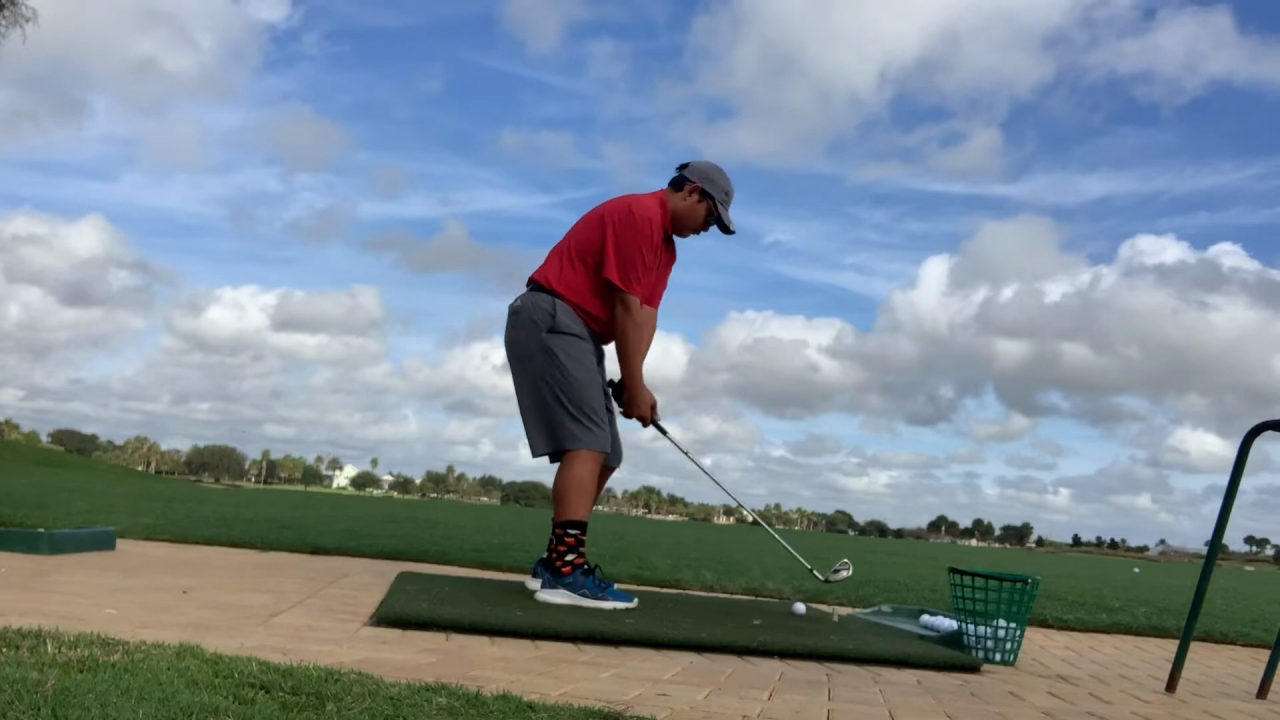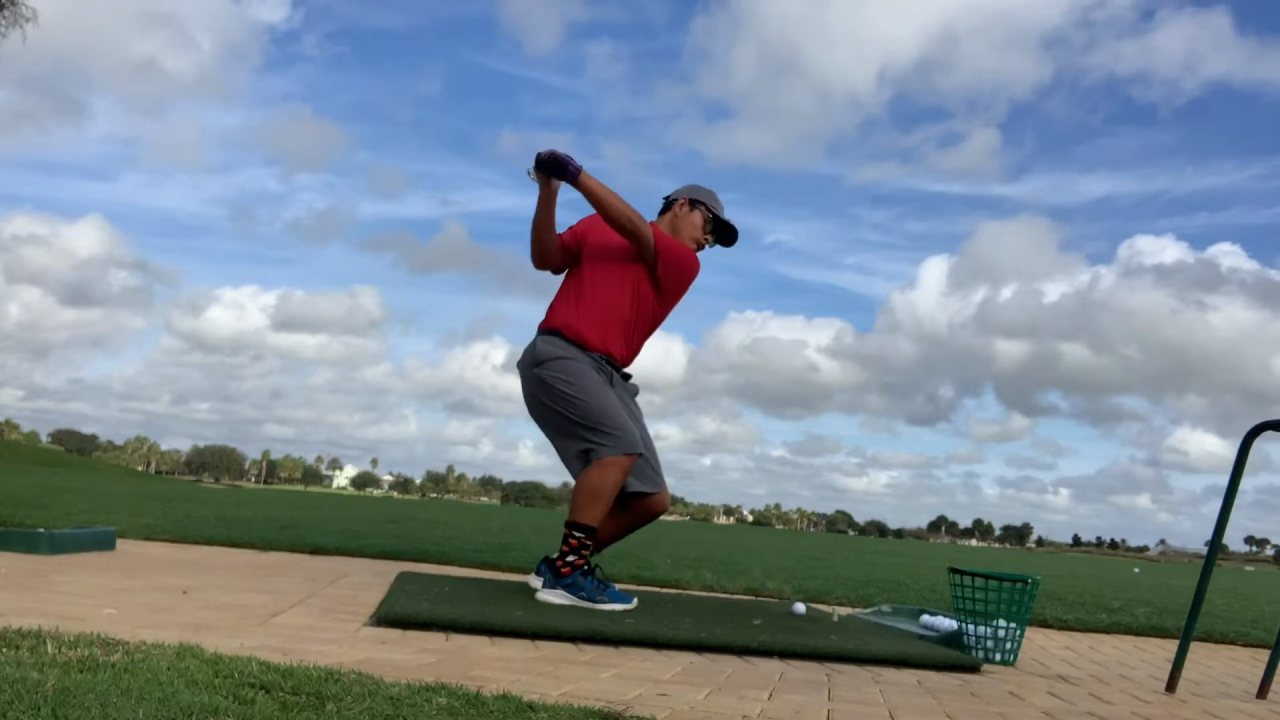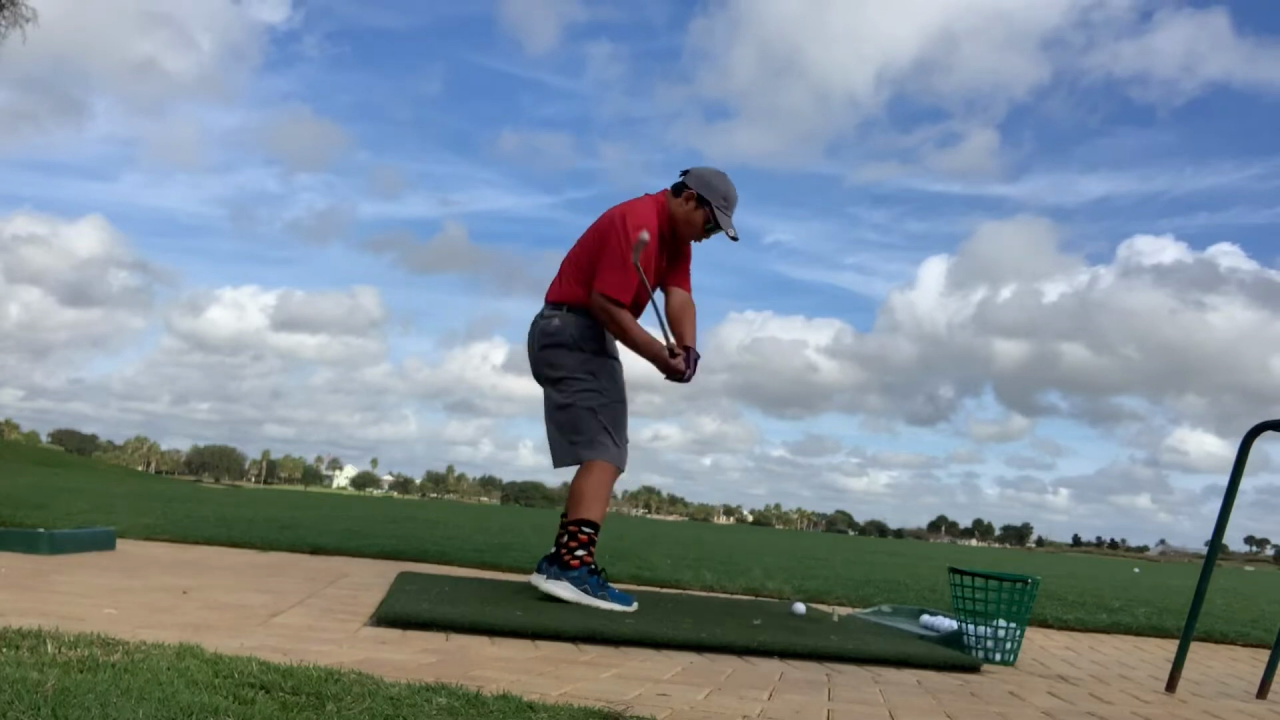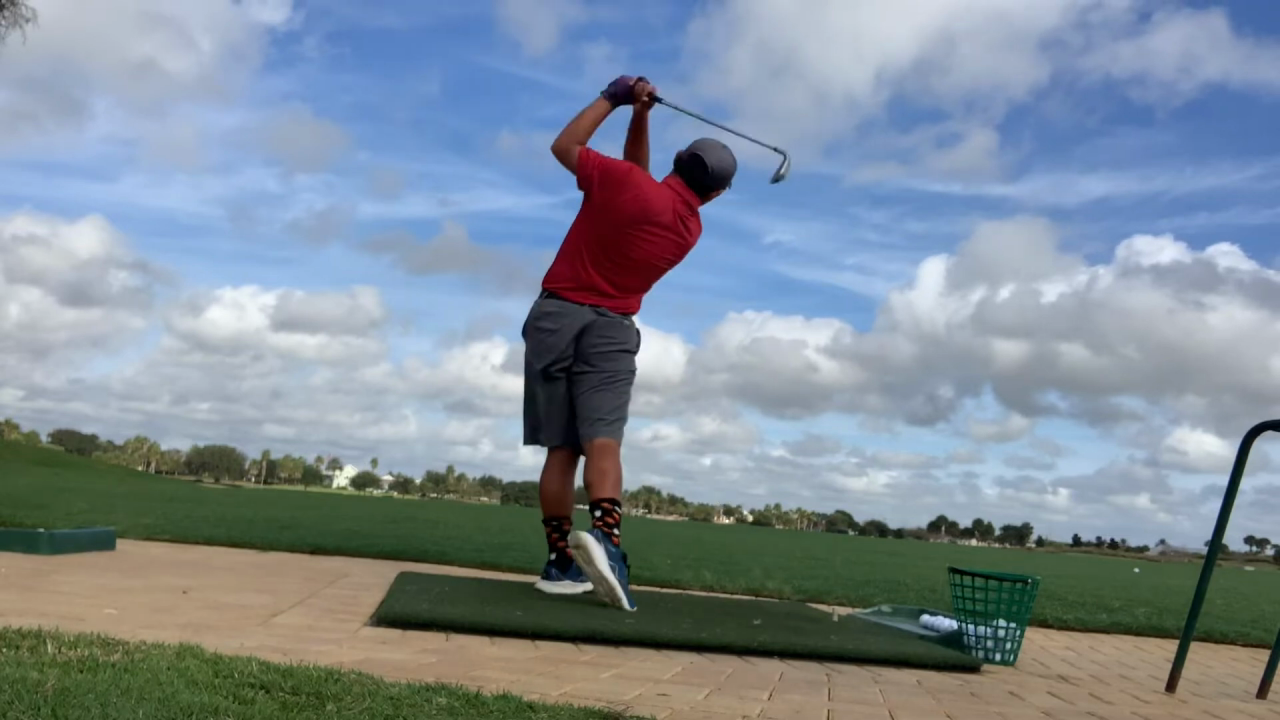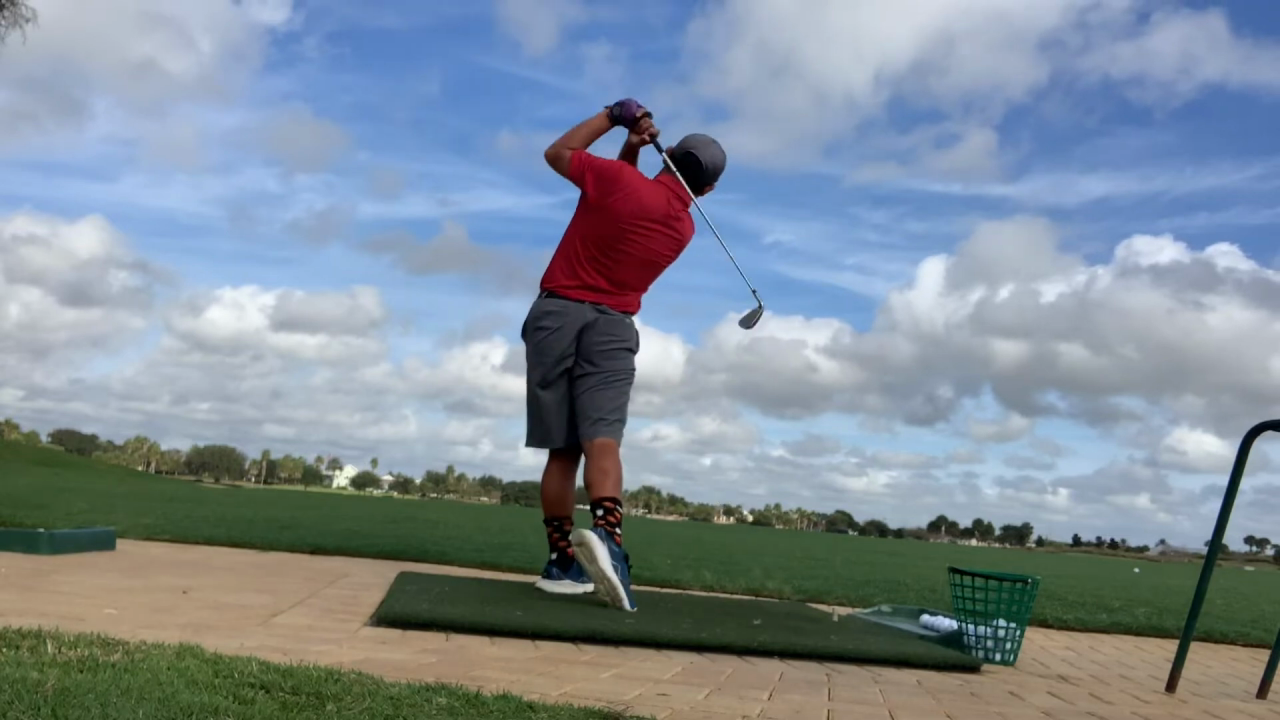
dt=0.4s
person 1, frame 1
left shoulder: (665, 244)
right shoulder: (638, 214)
left elbow: (645, 312)
right elbow: (625, 306)
left wrist: (630, 377)
right wrist: (635, 386)
left hip: (570, 332)
right hip: (550, 321)
left knee: (604, 456)
right knee: (588, 444)
left ankle: (556, 563)
right ankle: (566, 571)
person 1, frame 2
left shoulder: (683, 263)
right shoulder: (599, 227)
left elbow: (633, 227)
right elbow: (545, 260)
left wrist: (575, 174)
right wrist: (547, 190)
left hip: (607, 375)
right hip: (557, 357)
left knee: (653, 498)
right knee: (618, 449)
left ankle: (563, 565)
right ankle: (567, 572)
person 1, frame 3
left shoulder: (676, 241)
right shoulder: (637, 224)
left elbow: (679, 297)
right elbow: (607, 308)
left wrist: (687, 350)
right wrist: (659, 355)
left hip: (569, 340)
right hip: (574, 336)
left knee: (602, 455)
right knee: (603, 455)
left ankle: (561, 560)
right ankle: (573, 565)
person 1, frame 4
left shoulder: (626, 183)
right shoulder: (690, 230)
left elbow: (563, 148)
left wrist: (613, 98)
right wrist: (641, 114)
left hip: (552, 318)
right hip: (608, 331)
left knee: (561, 446)
right knee: (601, 441)
left ankle: (561, 561)
right ankle: (604, 536)
person 1, frame 5
left shoulder: (620, 185)
right shoulder: (683, 230)
left elbow: (556, 153)
left wrist: (616, 115)
right wrist: (636, 147)
left hip: (554, 316)
right hip: (610, 328)
left knee: (562, 448)
right knee: (602, 439)
left ankle: (561, 561)
right ankle: (605, 534)
